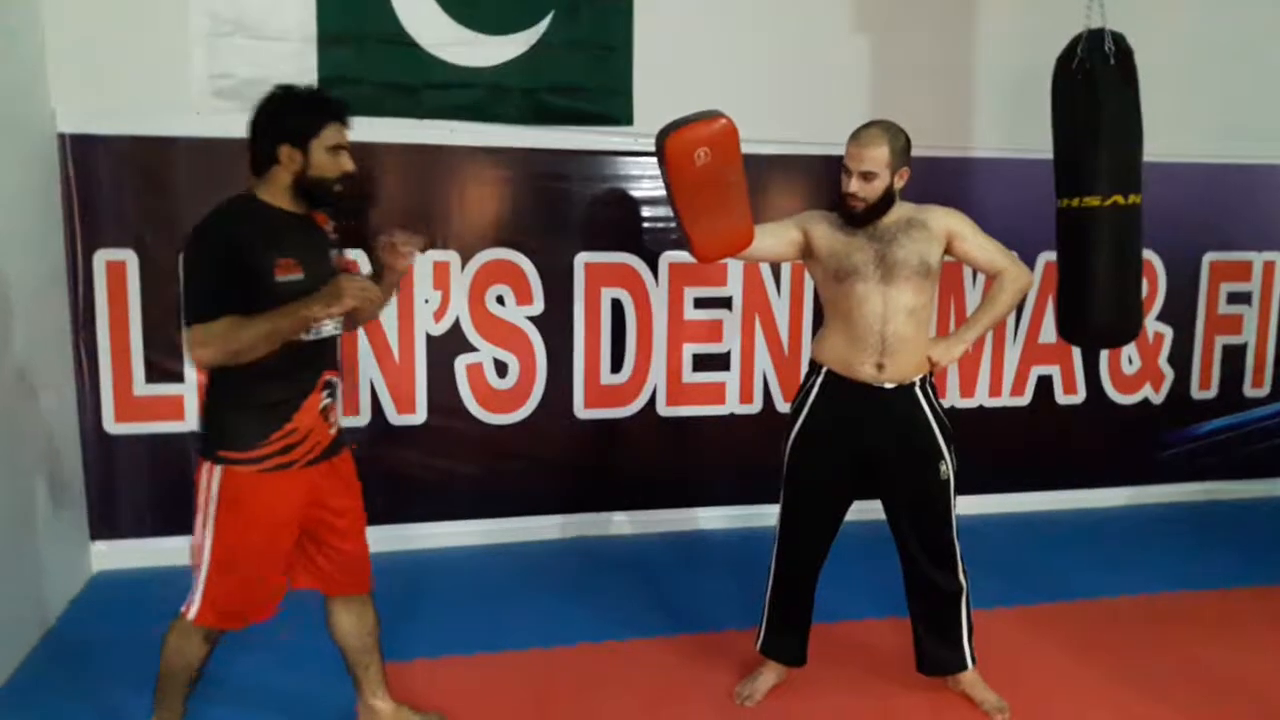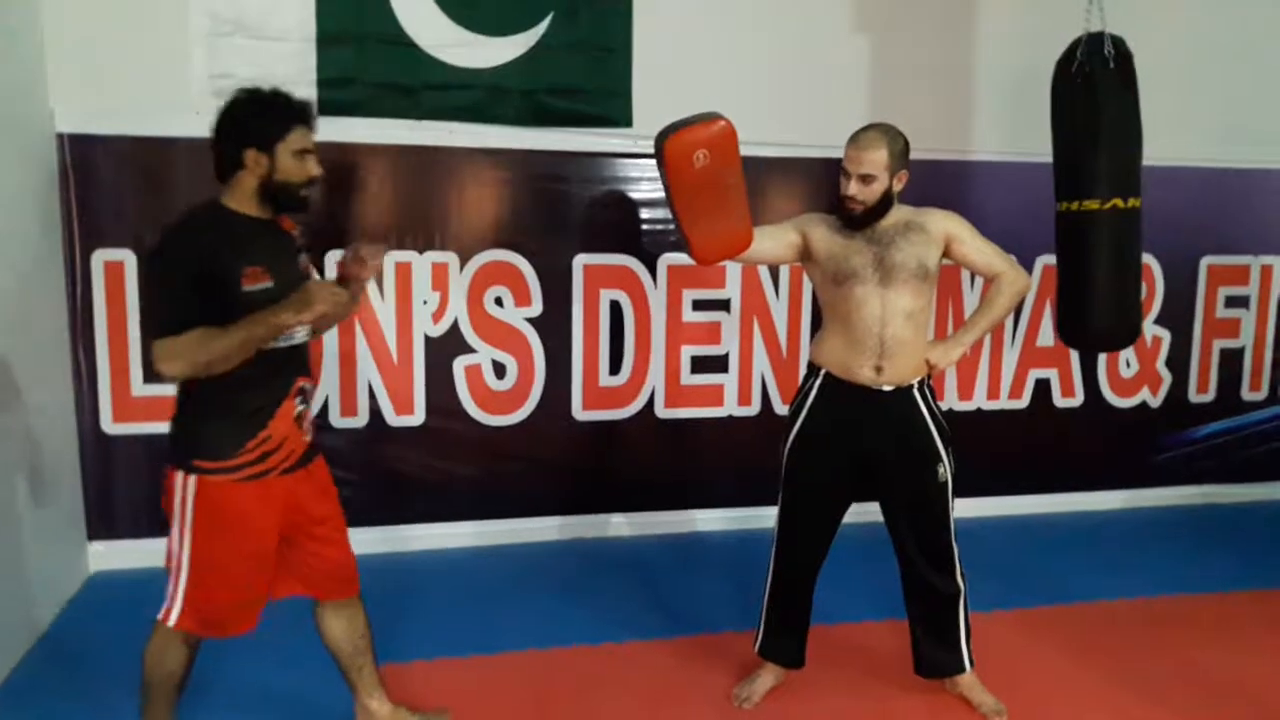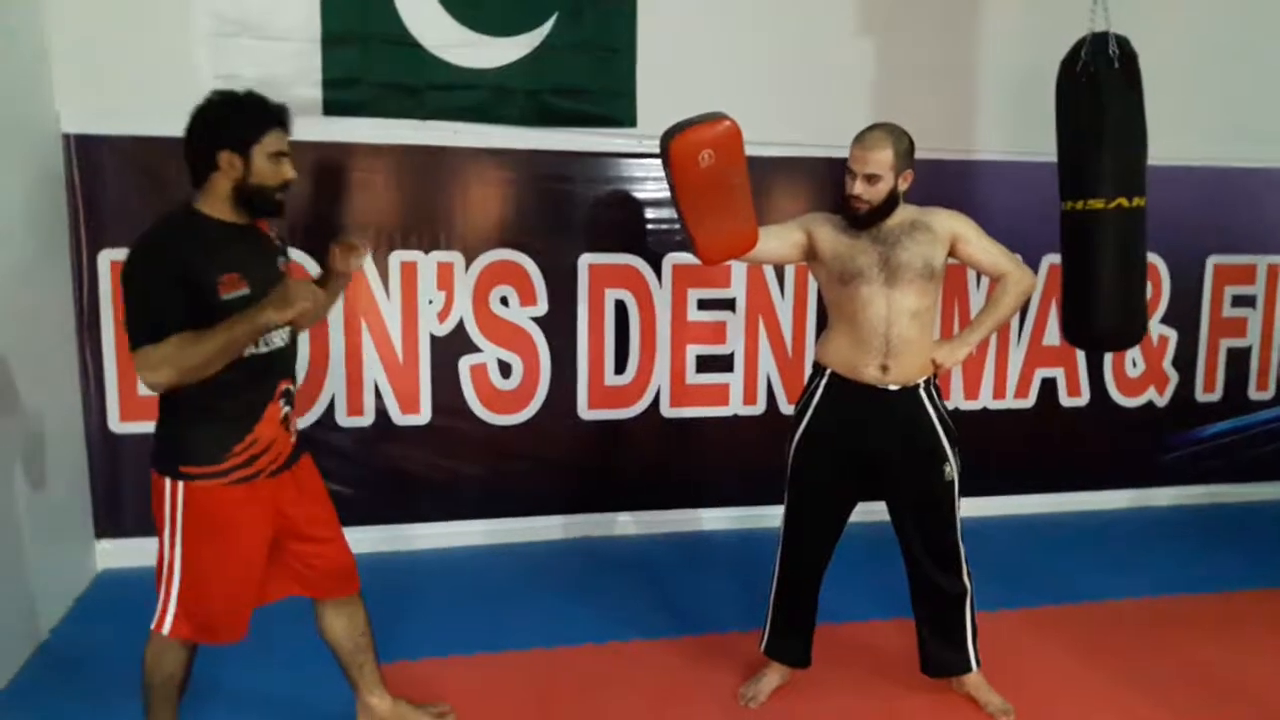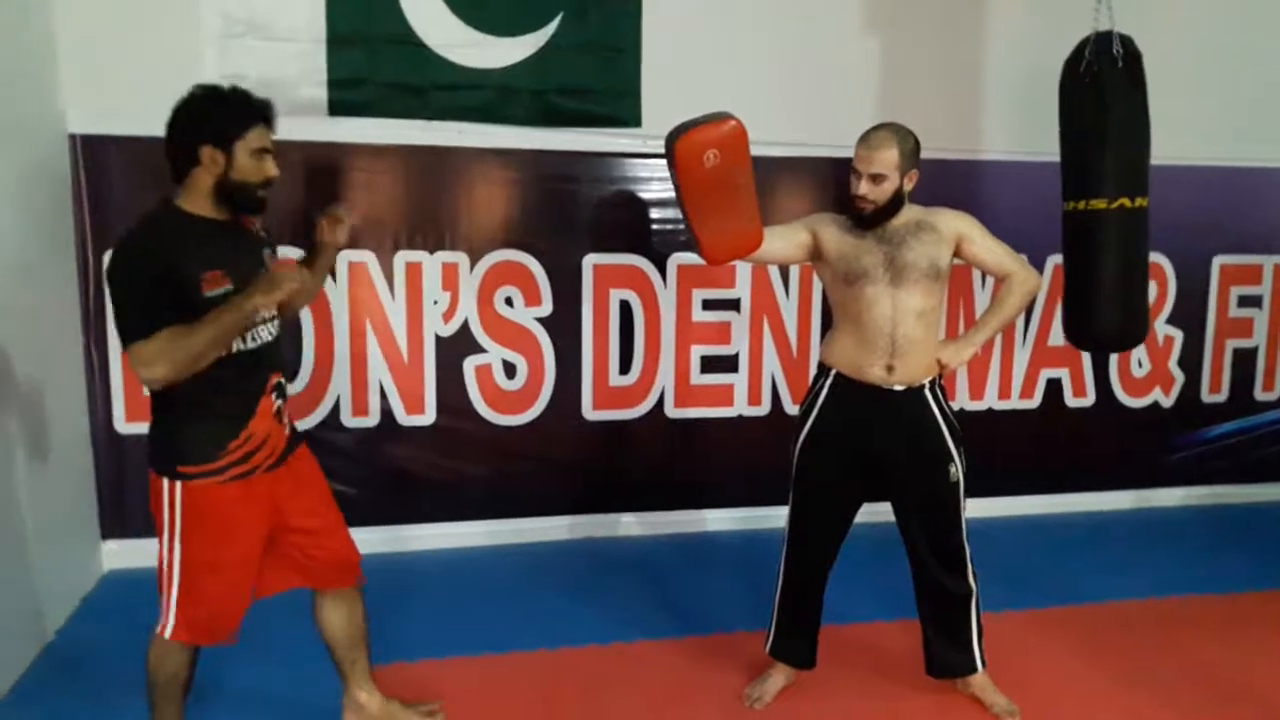
dt=0.1s
person 1, frame 1
left shoulder: (317, 227)
right shoulder: (225, 234)
left elbow: (348, 315)
right elbow: (206, 347)
left wrist: (390, 274)
right wrist: (312, 305)
left hip: (323, 449)
right hip: (248, 459)
left knee: (350, 579)
right knee: (213, 605)
person 1, frame 2
left shoulder: (282, 233)
right shoulder: (190, 244)
right elbow: (175, 360)
left wrist: (350, 285)
right wrist: (282, 312)
left hip: (295, 456)
right hip: (220, 470)
left knee: (337, 582)
right knee: (190, 612)
person 1, frame 3
left shoulder: (258, 235)
right shoulder: (165, 250)
right elbow: (158, 369)
left wrist: (332, 281)
right wrist: (262, 313)
left hip: (281, 459)
right hip: (208, 474)
left knee: (335, 580)
right knee: (185, 616)
person 1, frame 4
left shoulder: (244, 230)
right shoulder: (149, 249)
left elbow: (286, 304)
right elbow: (157, 365)
left wrist: (324, 253)
right wrist: (254, 297)
left hip: (280, 451)
right hip: (203, 469)
left knee: (337, 570)
right knee: (189, 616)
person 2, frame 1
left shoulder: (938, 224)
right shoulder: (816, 228)
left elbow: (1014, 274)
left wrist: (961, 339)
left hip: (908, 406)
right hip: (832, 401)
left knee: (933, 545)
right knee: (800, 541)
left ankle: (956, 665)
right ankle: (779, 657)
person 2, frame 2
left shoulder: (936, 228)
right shoulder: (815, 232)
left elbow: (1012, 277)
right elbow: (735, 243)
left wrist: (959, 342)
left hip: (907, 409)
right hip: (830, 405)
left knee: (931, 548)
right knee: (798, 543)
left ankle: (954, 668)
right ankle: (777, 659)
person 2, frame 3
left shoulder: (942, 227)
right shoulder: (819, 231)
left elbow: (1018, 277)
left wrist: (964, 342)
left hip: (912, 408)
right hip: (836, 404)
left knee: (937, 547)
right knee: (804, 542)
left ankle: (960, 667)
right ankle: (783, 658)
person 2, frame 4
left shoulder: (947, 228)
right shoulder: (825, 232)
left elbow: (1024, 278)
right elbow: (746, 243)
left wrist: (970, 342)
left hip: (918, 409)
right hip: (840, 405)
left knee: (943, 548)
right knee: (809, 543)
left ankle: (966, 668)
right ankle: (788, 659)
